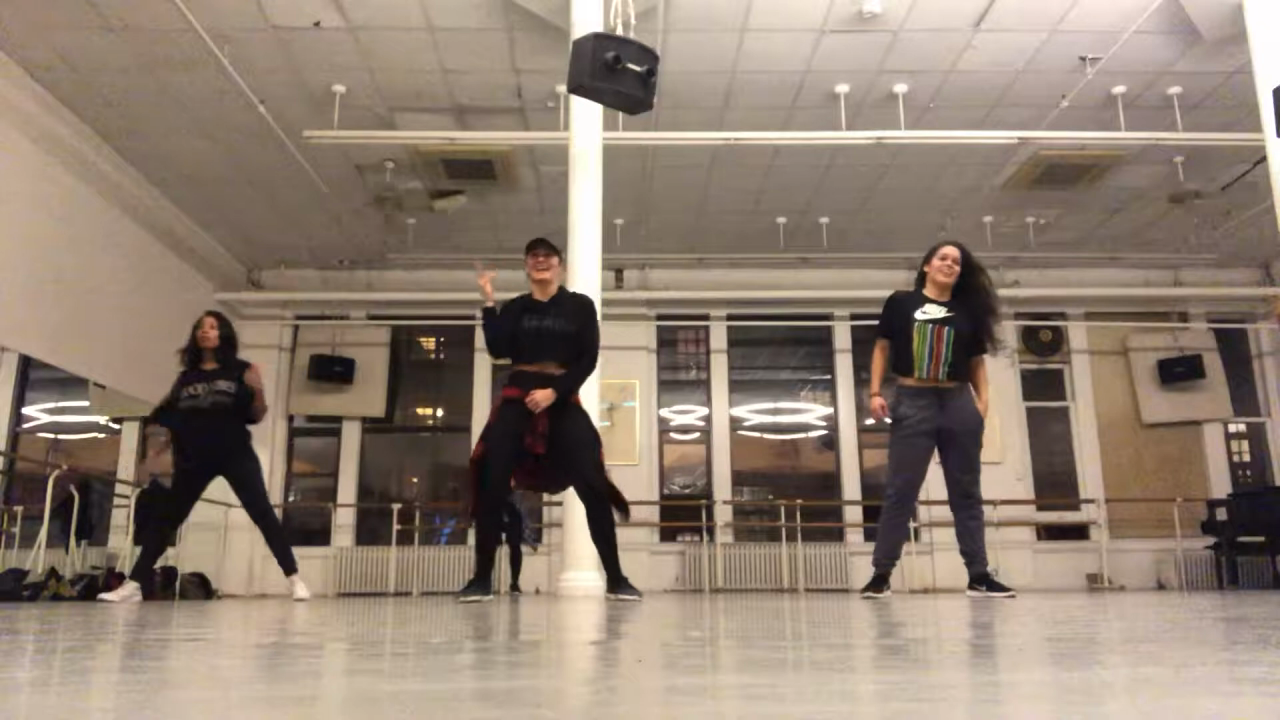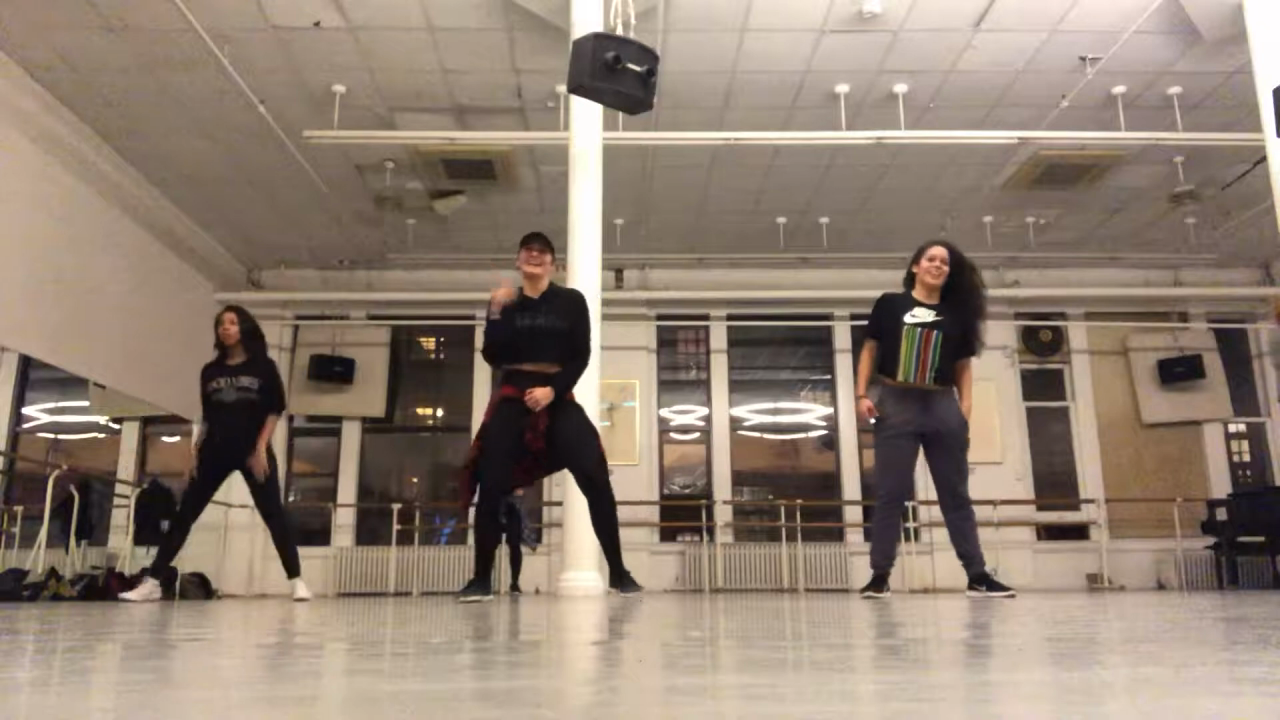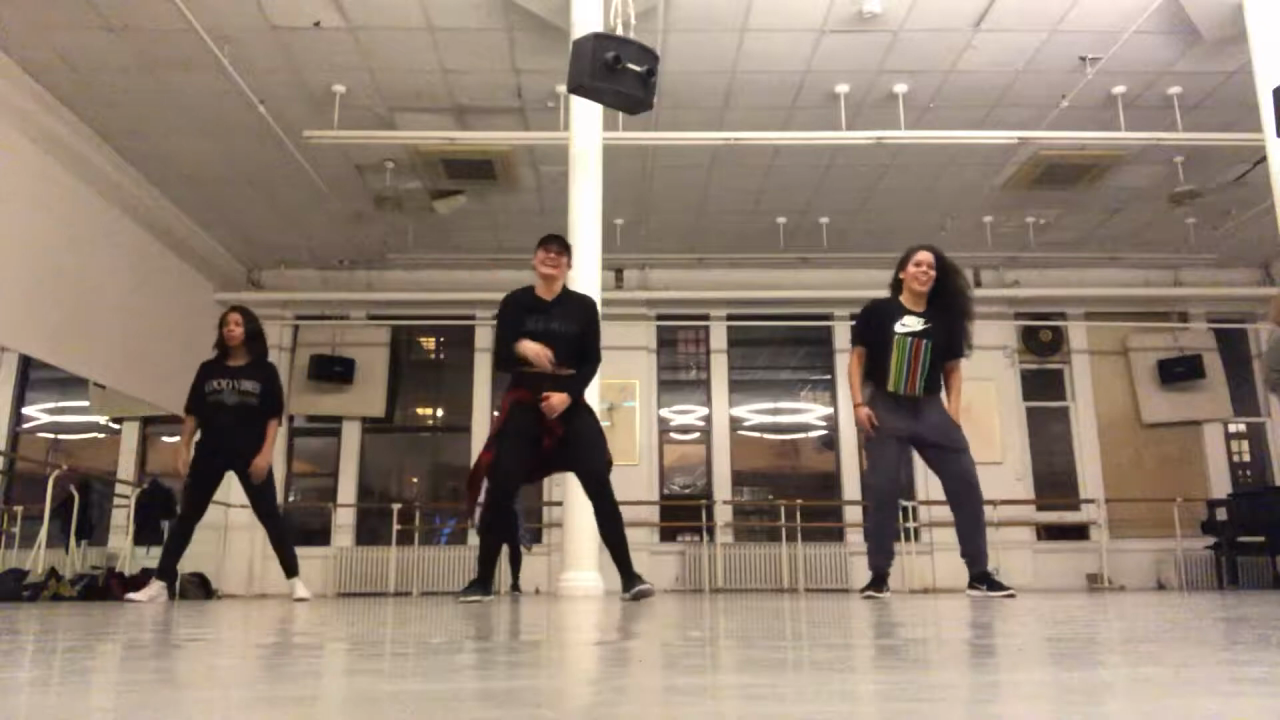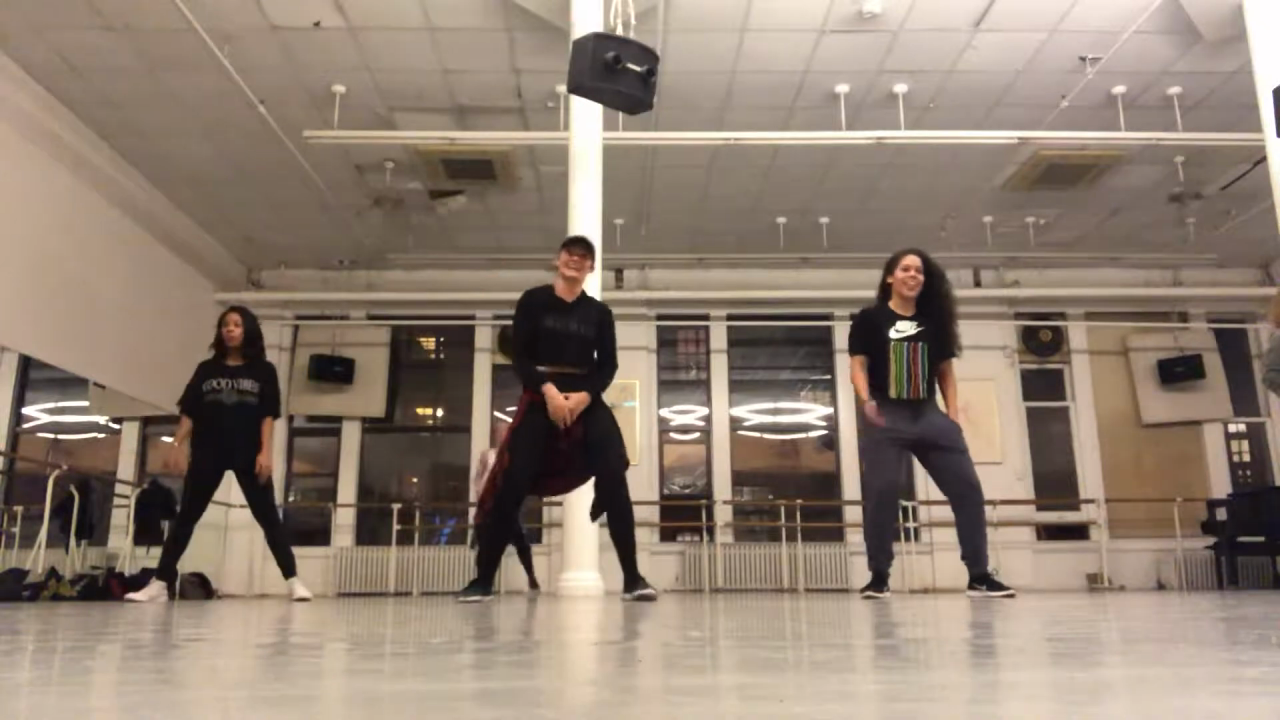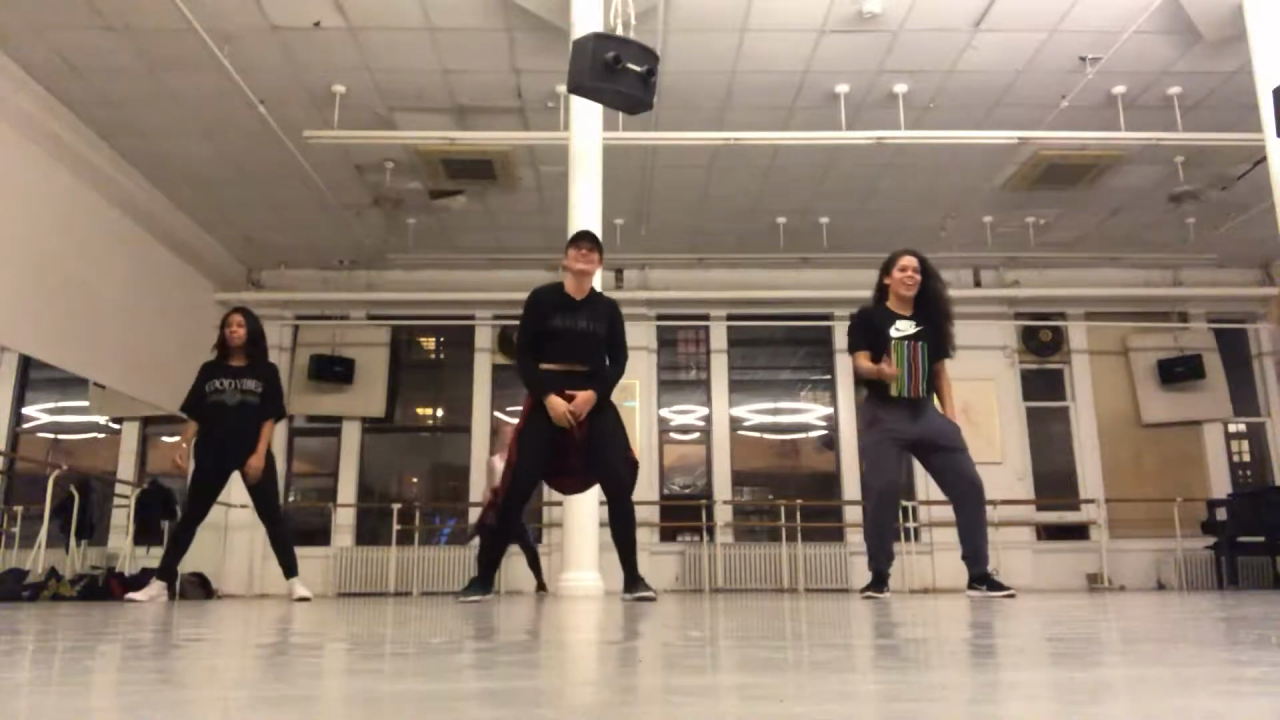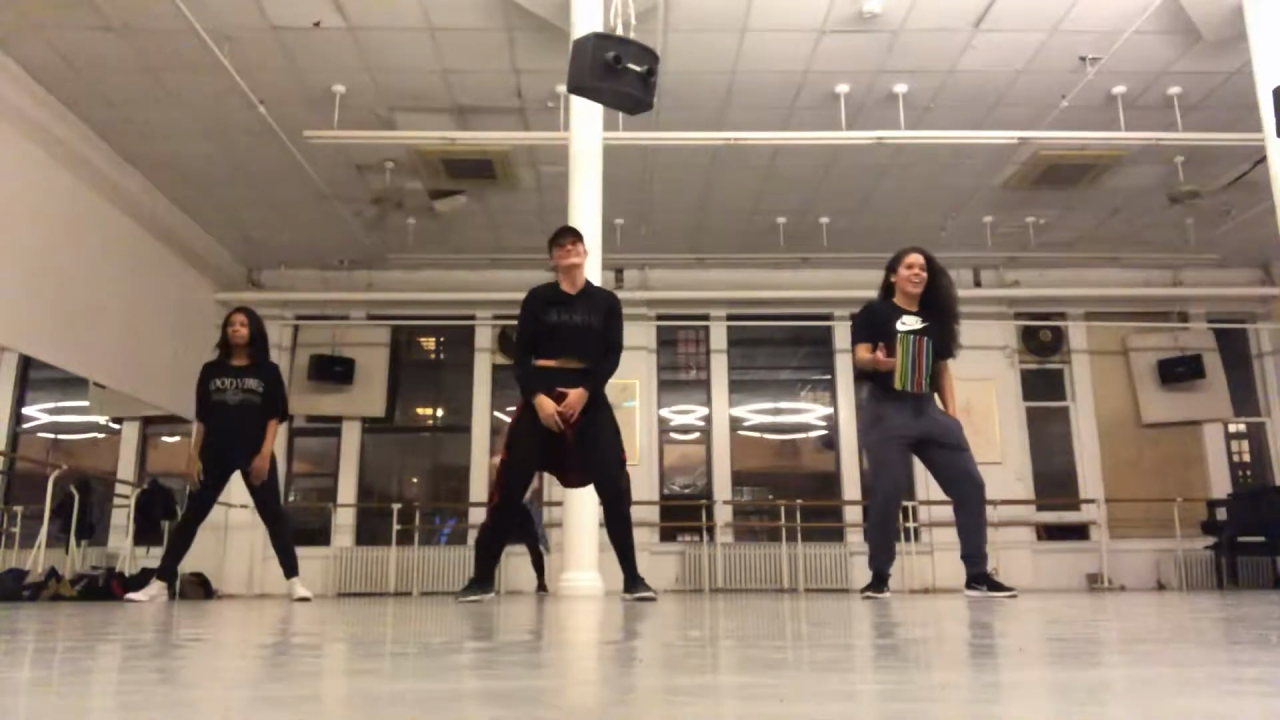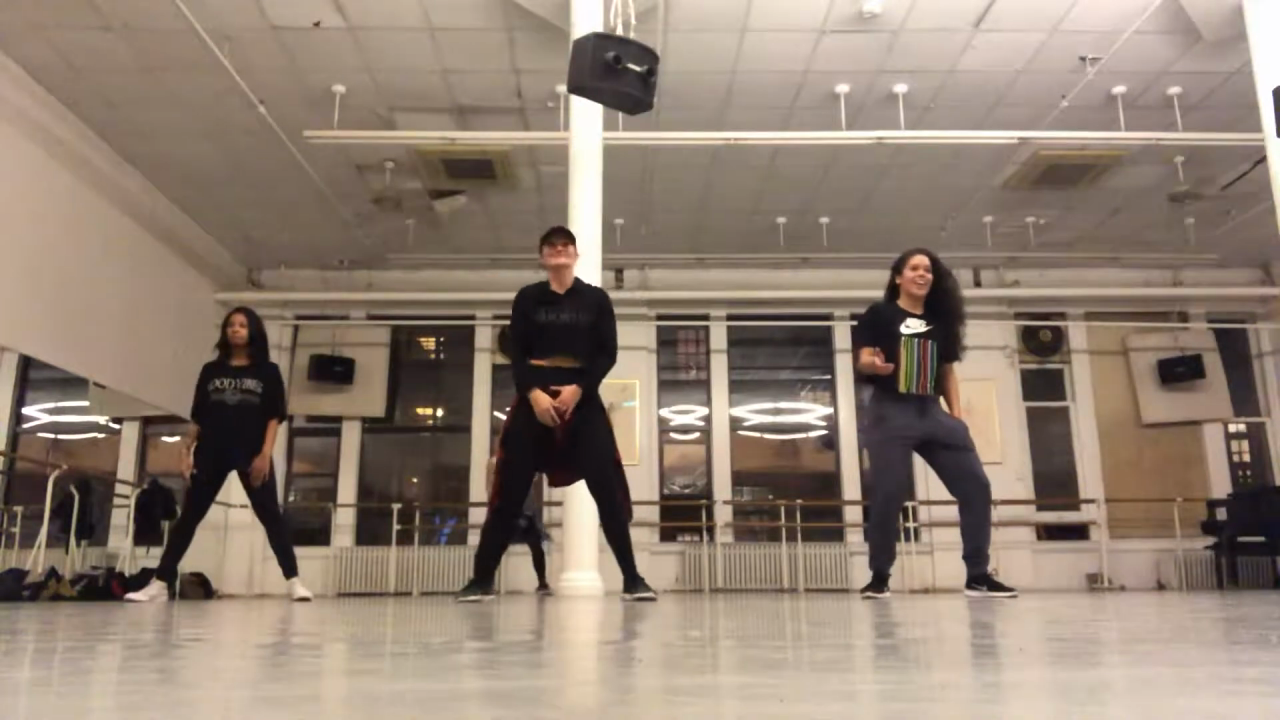
dt=0.2s
person 1, frame 1
left shoulder: (580, 305)
right shoulder: (515, 308)
left elbow: (589, 359)
right elbow: (498, 351)
left wrist: (554, 391)
right wrist: (489, 303)
left hip: (563, 399)
right hip: (517, 398)
left knee: (593, 486)
right knee: (491, 484)
left ankle: (615, 579)
right ankle: (482, 579)
person 1, frame 2
left shoulder: (572, 301)
right shoulder: (507, 304)
left elbow: (581, 356)
right elbow: (493, 358)
left wrist: (553, 389)
right wrist: (495, 312)
left hip: (558, 397)
right hip: (512, 398)
left knee: (595, 479)
right knee: (490, 486)
left ankle: (618, 573)
right ankle: (481, 580)
person 1, frame 3
left shoulder: (583, 306)
right shoulder: (515, 303)
left elbow: (592, 360)
right elbow: (501, 360)
left wrist: (568, 395)
right wrist: (521, 346)
left hip: (570, 399)
right hip: (524, 399)
left knee: (600, 483)
right knee: (501, 488)
left ankle: (629, 576)
right ankle: (483, 580)
person 1, frame 4
left shoulder: (599, 312)
right shoulder: (533, 301)
left elbow: (608, 364)
right elbow: (519, 357)
left wrist: (587, 395)
right wrist: (547, 387)
left hip: (586, 400)
right hip: (540, 400)
left knee: (614, 483)
right knee: (511, 488)
left ankle: (632, 578)
right ankle: (483, 580)
person 1, frame 5
left shoulder: (608, 309)
right shoulder: (542, 299)
left elbow: (619, 361)
right elbow: (524, 356)
left wrist: (595, 393)
right wrist: (547, 396)
left hip: (594, 398)
right hip: (547, 397)
left knee: (619, 483)
right knee: (518, 487)
left ankle: (632, 579)
right ankle: (484, 578)
person 1, frame 6
left shoulder: (606, 301)
right shoulder: (538, 298)
left elbow: (612, 355)
right elbow: (521, 354)
left wrist: (585, 391)
right wrist: (536, 396)
left hip: (588, 395)
right hip: (541, 393)
left knee: (612, 485)
right knee: (512, 486)
left ankle: (632, 579)
right ankle: (482, 578)
person 1, frame 7
left shoulder: (596, 299)
right shoulder: (528, 298)
left elbow: (607, 354)
right elbow: (516, 353)
left wrist: (579, 388)
right wrist: (532, 392)
left hip: (582, 395)
right hip: (534, 394)
left knee: (606, 486)
right knee: (512, 489)
left ankle: (631, 578)
right ankle: (483, 579)
person 2, frame 1
left shoulder: (968, 311)
right shoulder: (901, 303)
left elbow: (977, 362)
right elbow: (882, 349)
left wrist: (982, 398)
right wrist: (875, 392)
left hip: (957, 403)
right hip: (912, 401)
left knee: (966, 490)
right knee: (900, 488)
left ankle: (979, 576)
right ankle: (881, 574)
person 2, frame 2
left shoulder: (957, 314)
right shoulder: (890, 305)
left elbow: (963, 365)
right elbow: (870, 350)
left wrist: (965, 404)
right wrist: (862, 394)
left hip: (941, 405)
right hip: (897, 402)
left knee: (955, 491)
right knee: (891, 490)
left ankle: (977, 576)
right ankle: (880, 576)
person 2, frame 3
left shoulder: (945, 318)
right shoulder: (877, 311)
left elbow: (952, 368)
right elbow: (858, 357)
left wrist: (954, 408)
right wrist: (859, 403)
left hip: (930, 411)
right hip: (887, 409)
left knee: (966, 487)
right knee: (883, 490)
left ankle: (978, 574)
right ankle: (879, 576)
person 2, frame 4
left shoulder: (935, 320)
right shoulder: (870, 319)
left elbow: (945, 370)
right elbow: (858, 366)
left wrist: (953, 413)
right wrist: (866, 402)
left hip: (928, 414)
right hip: (885, 416)
left knee: (968, 488)
right knee: (881, 492)
left ankle: (979, 576)
right ankle: (879, 576)
person 2, frame 5
left shoulder: (931, 320)
right shoulder: (868, 318)
left elbow: (939, 371)
right elbow: (860, 363)
left wrist: (949, 414)
right wrist: (878, 371)
left hip: (926, 414)
right hip: (883, 415)
left knee: (969, 487)
right knee: (882, 491)
left ankle: (978, 575)
right ankle: (879, 576)
person 2, frame 6
left shoulder: (936, 318)
right shoulder: (874, 313)
left elbow: (942, 370)
right elbow: (859, 357)
left wrist: (952, 413)
right wrist: (876, 361)
left hip: (927, 410)
right hip: (886, 411)
left knee: (970, 485)
right knee: (886, 490)
left ankle: (977, 575)
right ankle: (879, 576)
person 2, frame 7
left shoulder: (941, 321)
right shoulder: (878, 315)
left elbow: (947, 372)
right elbow: (863, 361)
left wrist: (957, 415)
right wrist: (875, 366)
left hip: (933, 412)
right hip: (890, 412)
left knee: (976, 486)
right knee: (888, 492)
left ankle: (977, 576)
right ankle: (879, 576)
person 3, frame 1
left shoulder: (239, 370)
right shoulder: (186, 377)
left elbow: (255, 416)
right elbow: (170, 420)
left wrist: (258, 391)
right wrist: (154, 455)
left hip: (236, 454)
right hip: (193, 459)
left knee: (263, 513)
right knee: (167, 519)
left ankle: (294, 580)
right ankle: (134, 584)
person 3, frame 2
left shoulder: (263, 367)
right shoulder: (210, 370)
left elbow: (273, 411)
right elbow: (208, 417)
left wrist: (261, 447)
right wrist: (196, 450)
left hip: (253, 453)
right hip: (215, 453)
left knee: (274, 515)
right knee: (184, 514)
left ankle: (296, 582)
right ankle: (152, 582)
person 3, frame 3
left shoulder: (264, 370)
right shoulder: (208, 370)
left elbow: (274, 416)
right elbow: (193, 413)
left wrist: (265, 454)
right wrist: (184, 448)
left hip: (250, 455)
right hip: (209, 453)
left knee: (271, 516)
right knee: (187, 516)
left ankle: (295, 581)
right ankle: (160, 584)
person 3, frame 4
left shoulder: (263, 370)
right shoulder: (206, 369)
left elbow: (268, 415)
right elbow: (189, 412)
left wrist: (266, 452)
right wrist: (178, 445)
left hip: (248, 455)
right hip: (208, 454)
left knee: (268, 517)
right knee: (186, 516)
left ankle: (293, 581)
right ankle: (160, 584)
person 3, frame 5
left shoulder: (266, 371)
right shoulder: (209, 371)
left elbow: (270, 417)
right elbow: (195, 414)
left wrist: (260, 453)
right wrist: (184, 446)
left hip: (253, 455)
right hip: (212, 455)
left knee: (272, 516)
right knee: (190, 517)
left ankle: (294, 581)
right ankle: (160, 583)
person 3, frame 6
left shoulder: (268, 371)
right shoulder: (211, 370)
left elbow: (275, 416)
right elbow: (202, 418)
left wrist: (265, 453)
right wrist: (194, 455)
left hip: (255, 455)
right hip: (215, 455)
left knee: (274, 516)
right knee: (191, 516)
left ankle: (294, 581)
right ankle: (161, 583)
person 3, frame 7
left shoulder: (267, 371)
right shoulder: (210, 371)
left elbow: (274, 417)
right elbow: (198, 417)
left wrist: (265, 453)
right wrist: (186, 450)
left hip: (252, 454)
right hip: (211, 454)
left knee: (271, 516)
right knee: (189, 516)
left ankle: (293, 581)
right ankle: (160, 583)
